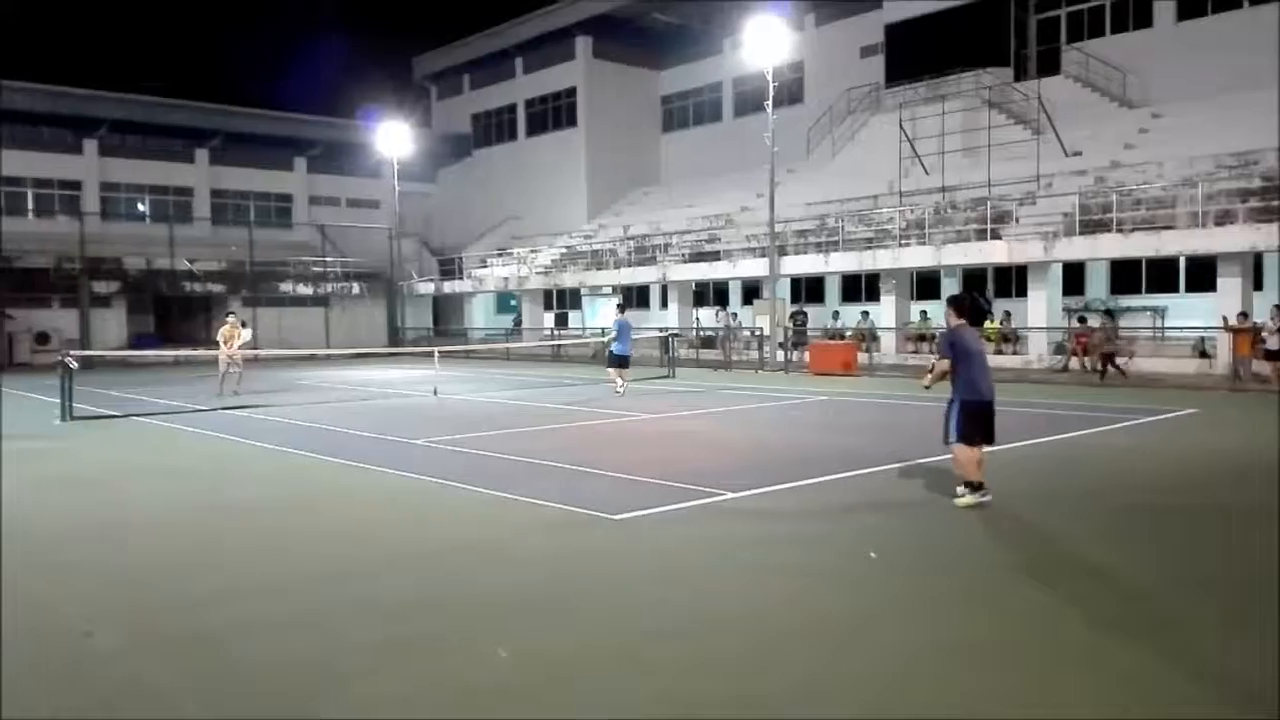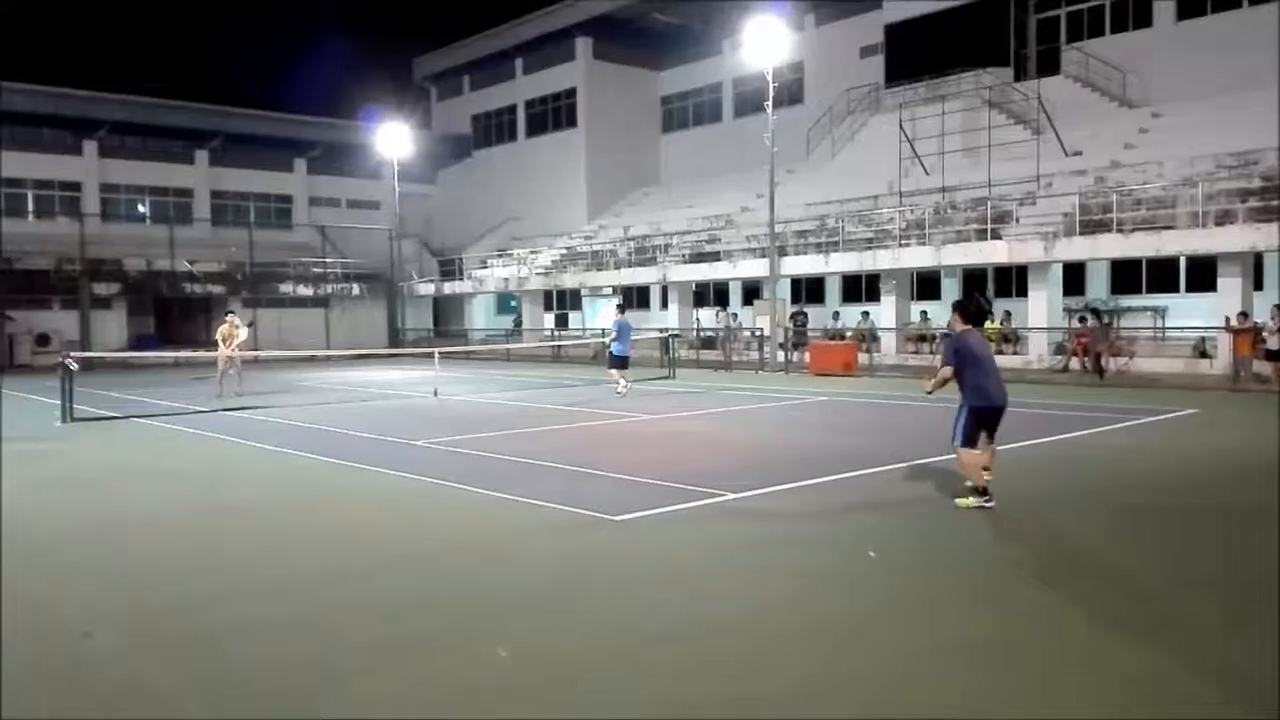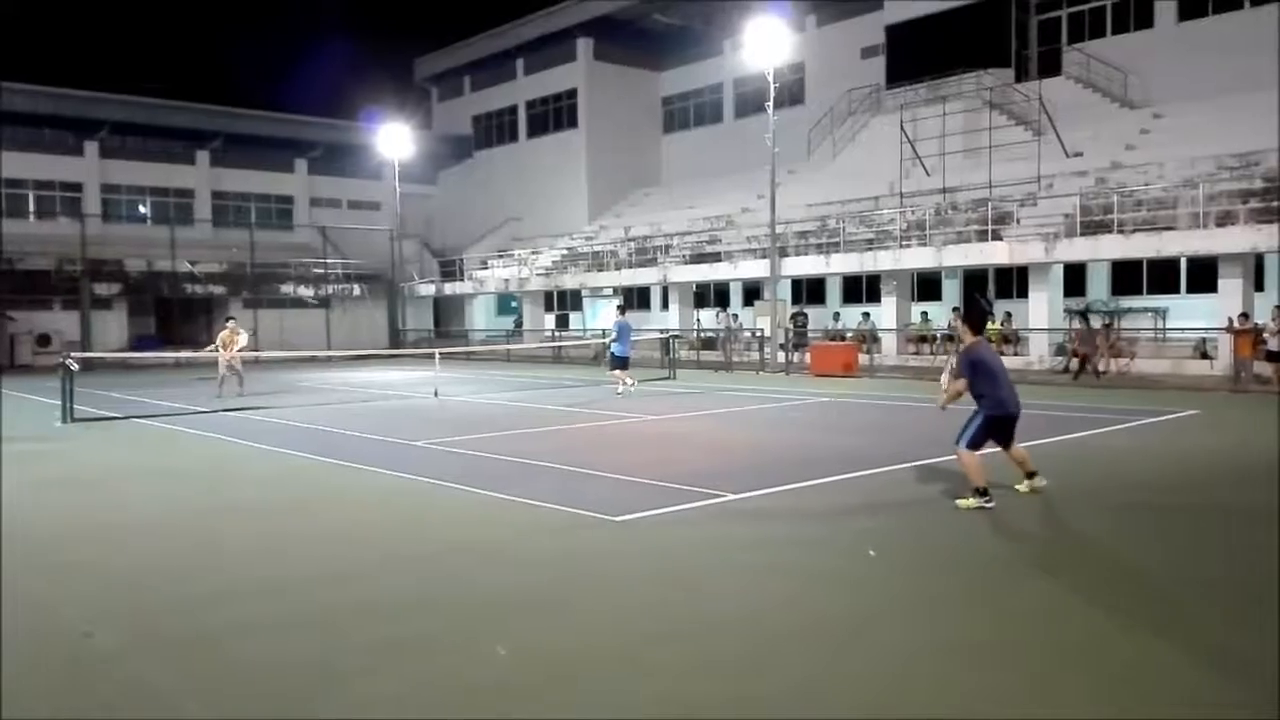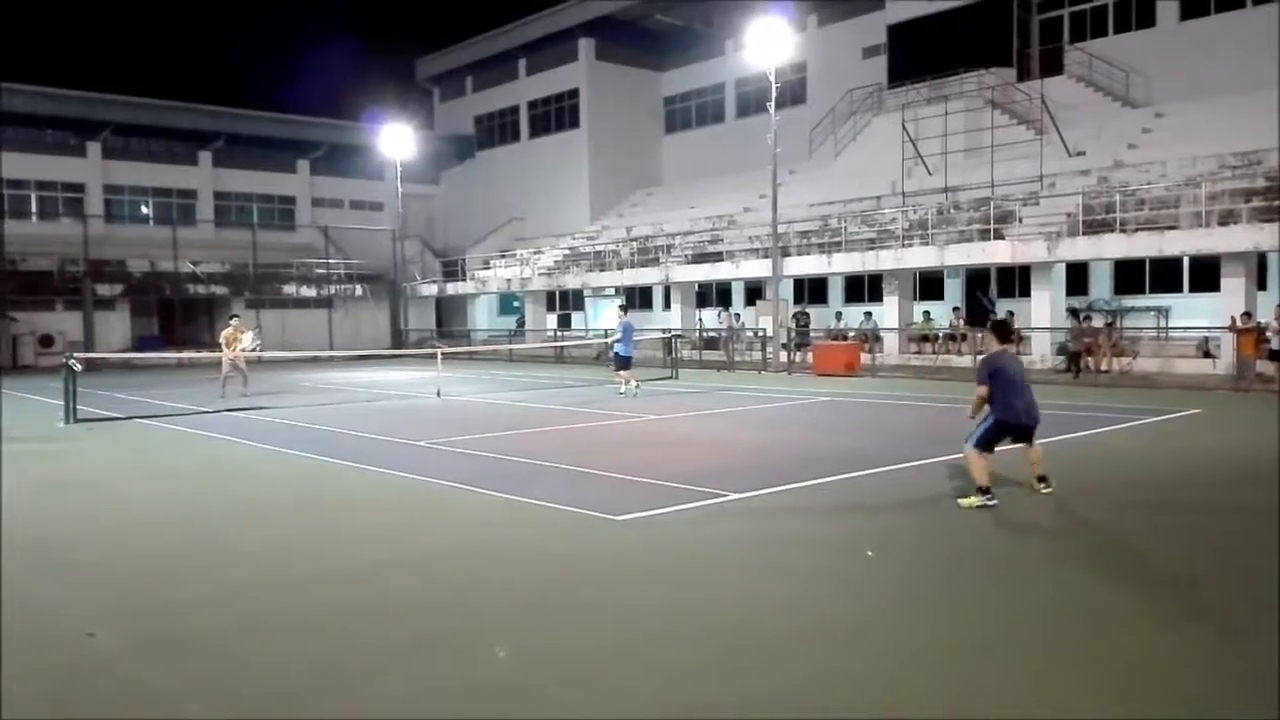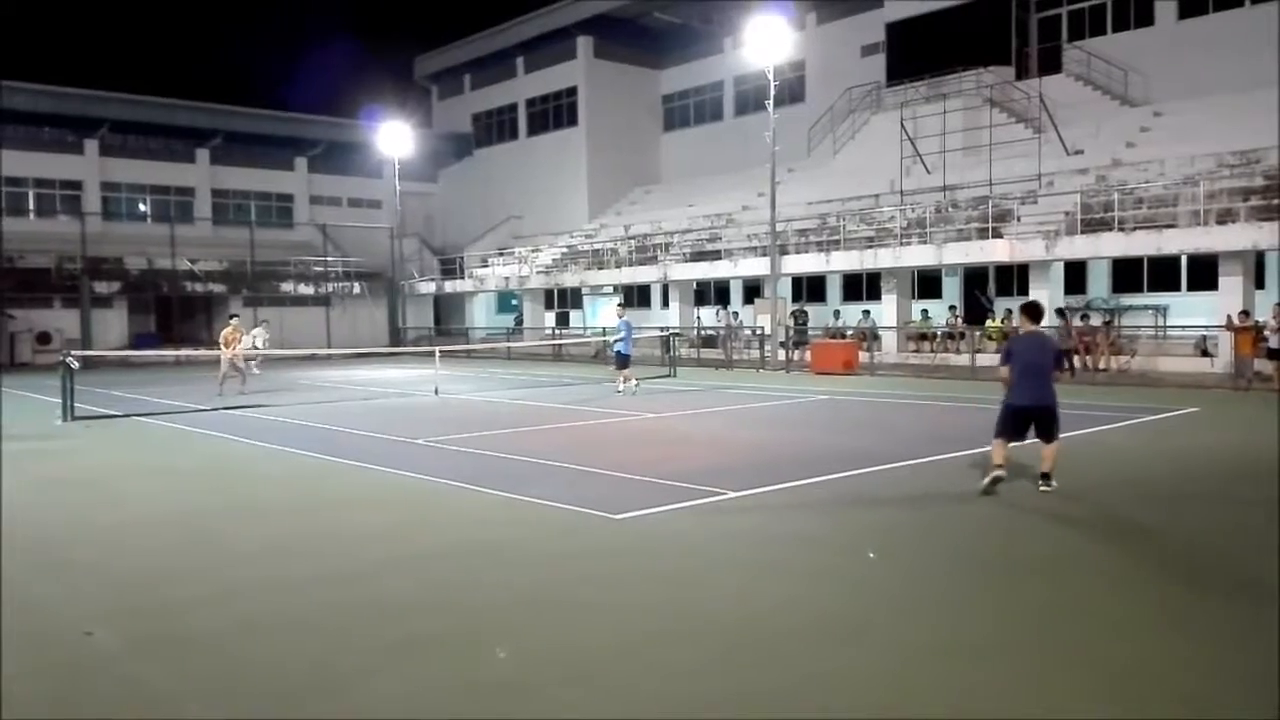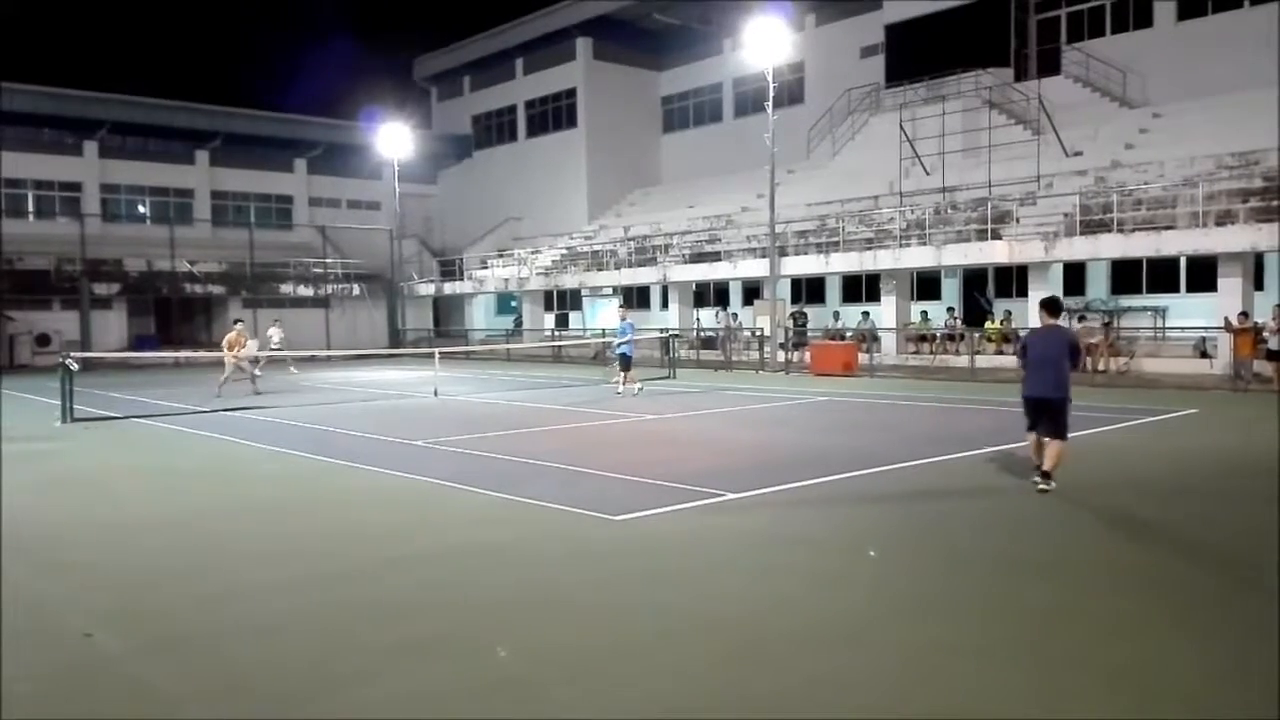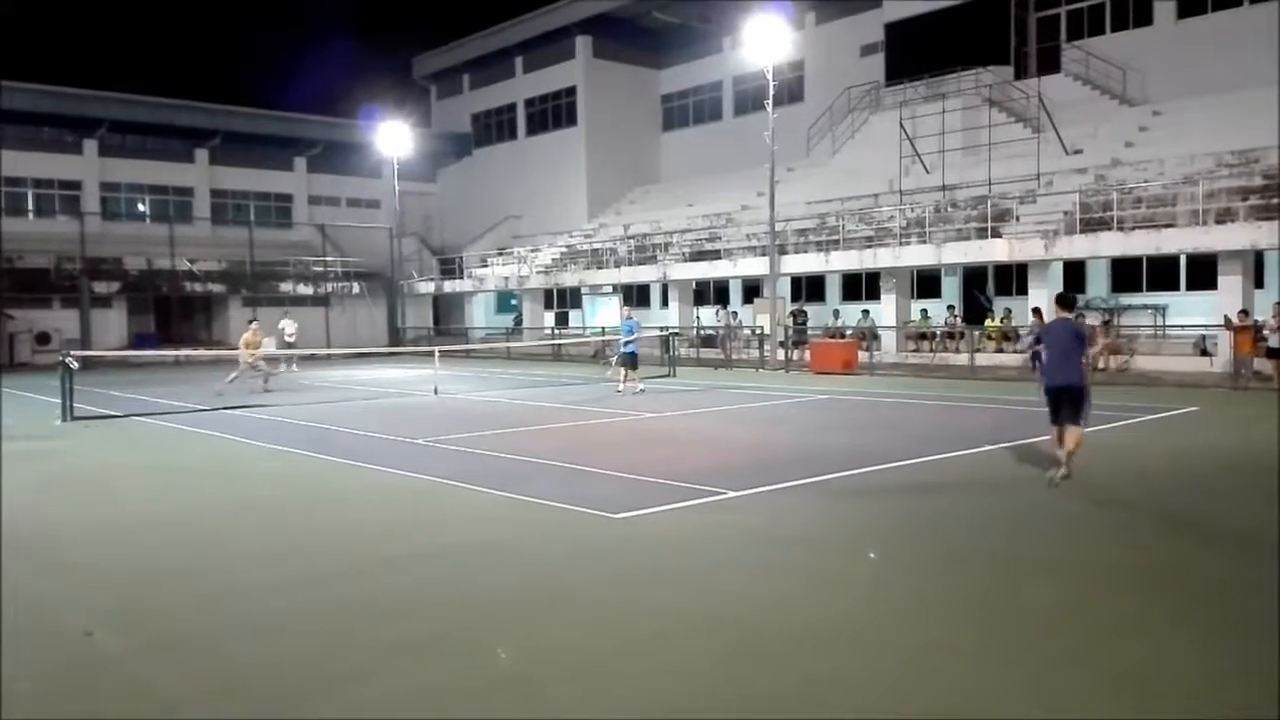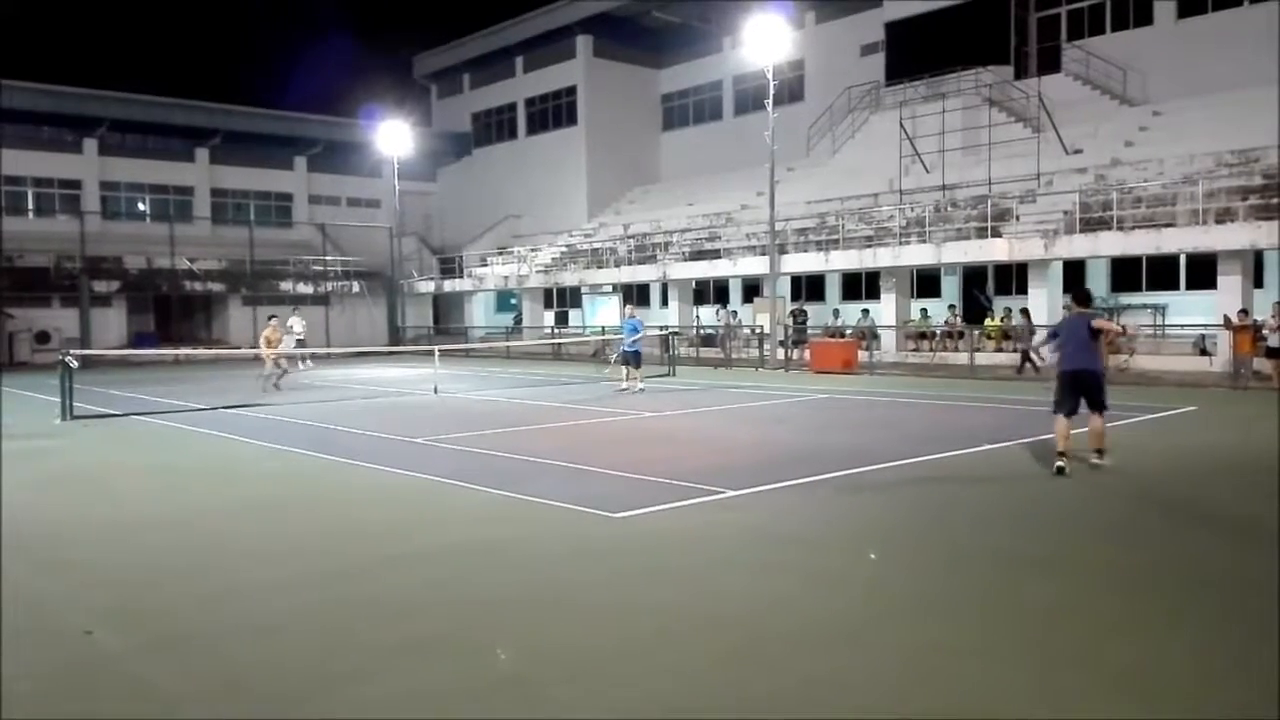
dt=0.2s
person 1, frame 1
left shoulder: (948, 335)
right shoulder: (974, 334)
left elbow: (944, 366)
left wrist: (930, 380)
right wrist: (937, 371)
left hip: (965, 396)
right hip: (986, 394)
left knee: (958, 444)
right knee: (976, 443)
left ankle: (978, 489)
right ankle: (971, 485)
person 1, frame 2
left shoulder: (953, 342)
right shoulder: (979, 339)
left elbow: (947, 373)
left wrist: (932, 386)
right wrist: (940, 379)
left hip: (976, 400)
right hip: (998, 397)
left knee: (963, 446)
right knee: (985, 437)
left ankle: (983, 495)
right ankle: (985, 472)
person 1, frame 3
left shoulder: (967, 353)
right shoulder: (986, 349)
left elbow: (960, 387)
left wrist: (945, 399)
right wrist: (953, 389)
left hip: (992, 409)
right hip: (1011, 406)
left knee: (964, 448)
right knee: (1008, 444)
left ankle: (982, 496)
right ankle: (1033, 478)
person 1, frame 4
left shoulder: (989, 361)
right shoulder: (1014, 360)
left elbow: (982, 393)
left wrist: (974, 410)
left hip: (1005, 414)
right hip: (1029, 414)
left knee: (972, 448)
right knee: (1029, 444)
left ankle: (984, 494)
right ankle: (1042, 482)
person 1, frame 5
left shoulder: (1012, 343)
right shoulder: (1053, 344)
left elbow: (1004, 374)
right elbow: (1057, 374)
left hip: (1017, 400)
right hip: (1046, 400)
left knee: (1001, 439)
right knee: (1049, 440)
left ankle: (997, 469)
right ankle: (1045, 478)
person 1, frame 6
left shoulder: (1030, 336)
right shoulder: (1070, 337)
left elbow: (1022, 364)
right elbow: (1075, 365)
left hip: (1031, 392)
right hip: (1057, 393)
left knee: (1035, 432)
right knee: (1056, 437)
left ankle: (1039, 470)
right ankle: (1045, 476)
person 1, frame 7
left shoulder: (1046, 329)
right shoulder: (1076, 327)
right elbow: (1085, 354)
left hip: (1051, 382)
right hip: (1075, 382)
left knee: (1058, 424)
right knee: (1074, 424)
left ankle: (1062, 460)
right ankle: (1066, 459)
person 1, frame 8
left shoulder: (1064, 322)
right shoulder: (1091, 317)
left elbow: (1048, 338)
right elbow: (1099, 324)
left wrist: (1035, 346)
right wrist: (1118, 328)
left hip: (1066, 371)
right hip: (1091, 371)
left knee: (1062, 415)
right knee: (1096, 413)
left ankle: (1061, 456)
right ankle: (1098, 453)
